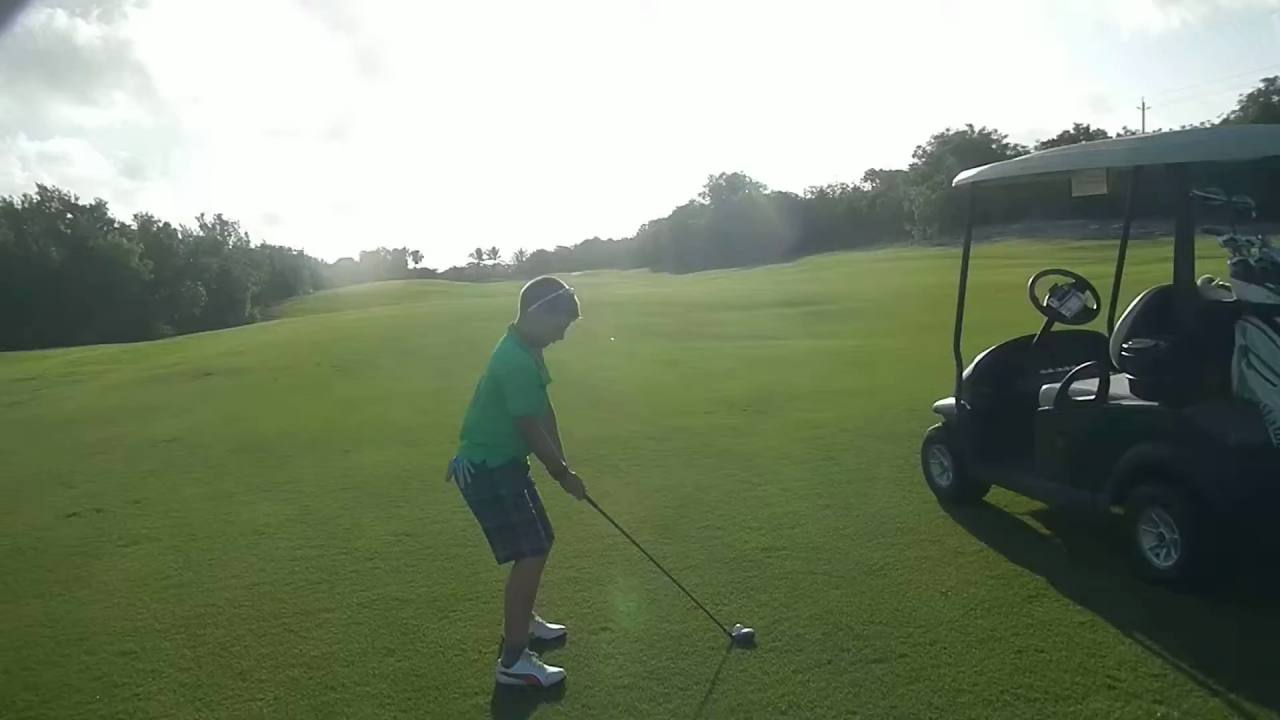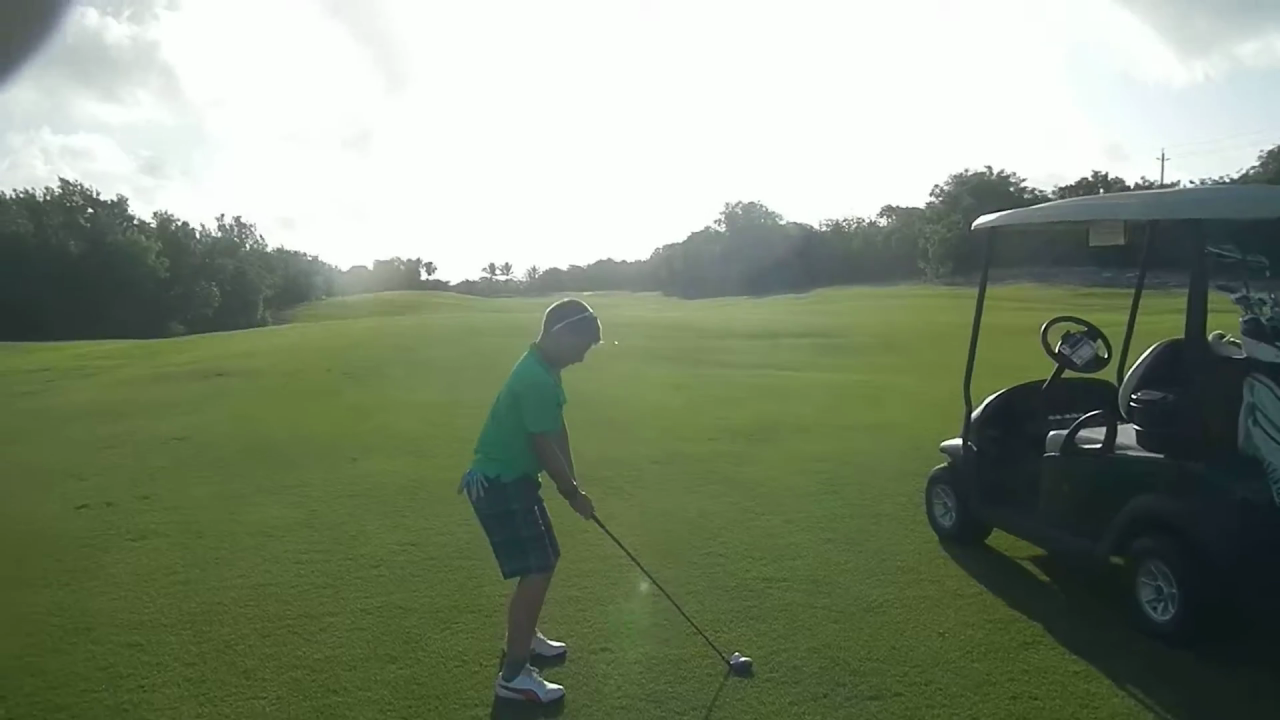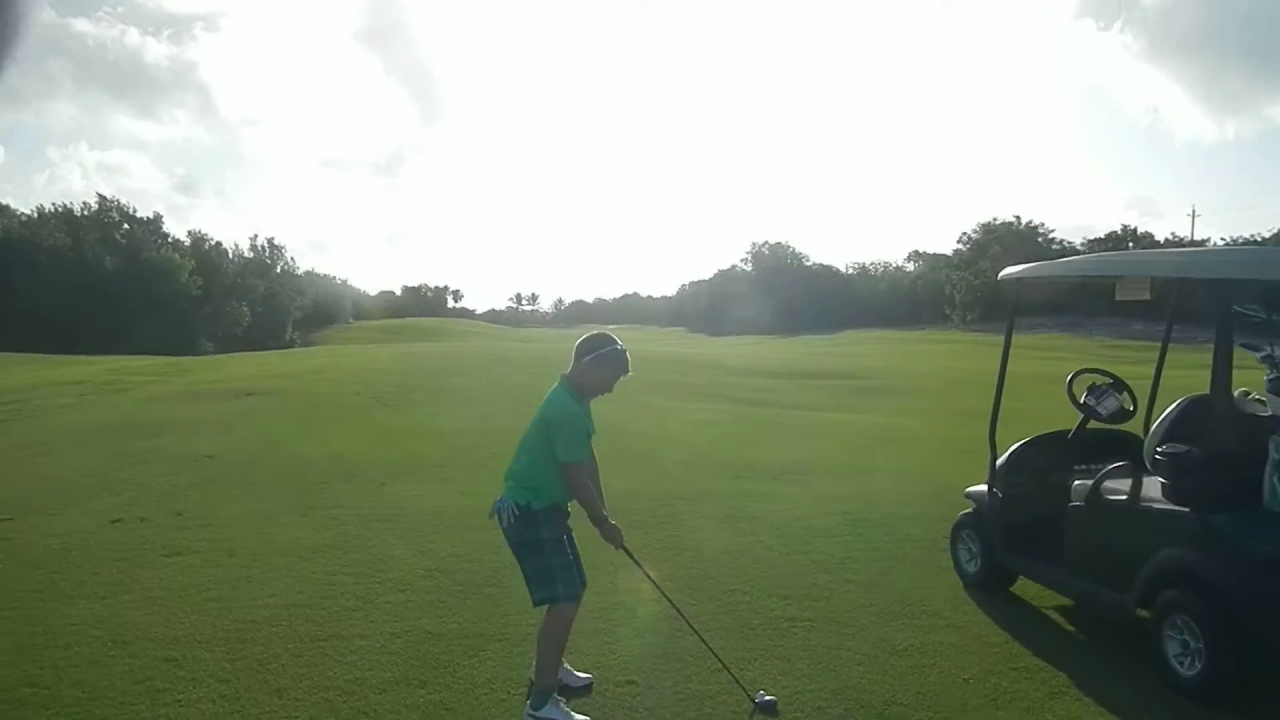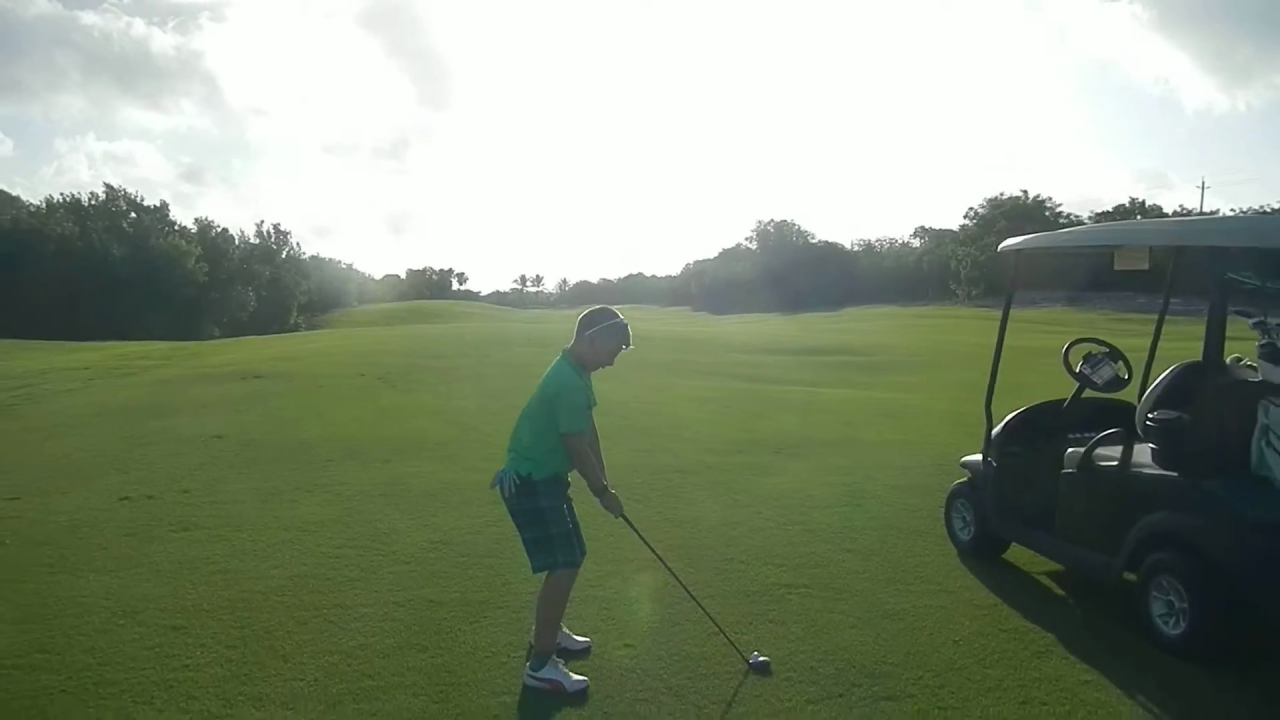
dt=0.2s
person 1, frame 1
left shoulder: (527, 351)
right shoulder: (515, 362)
left elbow: (544, 410)
right elbow: (531, 428)
left wrist: (562, 463)
right wrist: (562, 473)
left hip: (503, 462)
right hip: (486, 469)
left knee: (538, 543)
right knee: (530, 554)
left ankle: (522, 620)
right ankle: (512, 659)
person 1, frame 2
left shoulder: (544, 370)
right shoulder: (534, 380)
left elbow: (558, 430)
right elbow: (544, 446)
left wrist: (573, 483)
right wrist: (572, 493)
left hip: (514, 478)
right hip: (498, 484)
left knee: (545, 559)
right knee: (535, 570)
left ankle: (524, 635)
right ankle: (513, 674)
person 1, frame 3
left shoulder: (575, 401)
right shoulder: (566, 410)
left elbow: (588, 460)
right elbow: (576, 477)
left wrist: (603, 513)
right wrist: (603, 523)
left hip: (544, 506)
right hip: (529, 512)
left knee: (572, 589)
right knee: (564, 600)
left ankle: (551, 664)
person 1, frame 4
left shoulder: (576, 373)
right shoulder: (566, 383)
left elbow: (589, 431)
right elbow: (576, 446)
left wrist: (604, 482)
right wrist: (602, 491)
left hip: (545, 476)
right hip: (530, 482)
left knee: (570, 557)
right knee: (563, 566)
left ankle: (549, 630)
right ankle: (540, 664)
